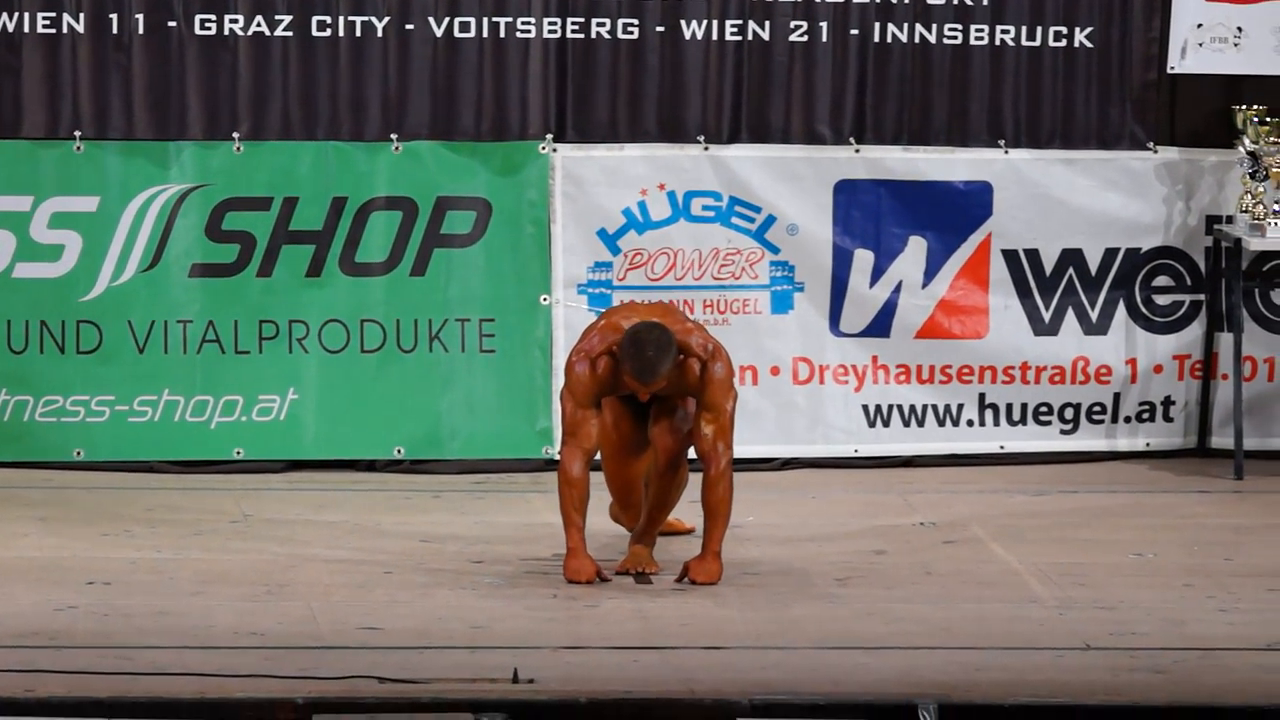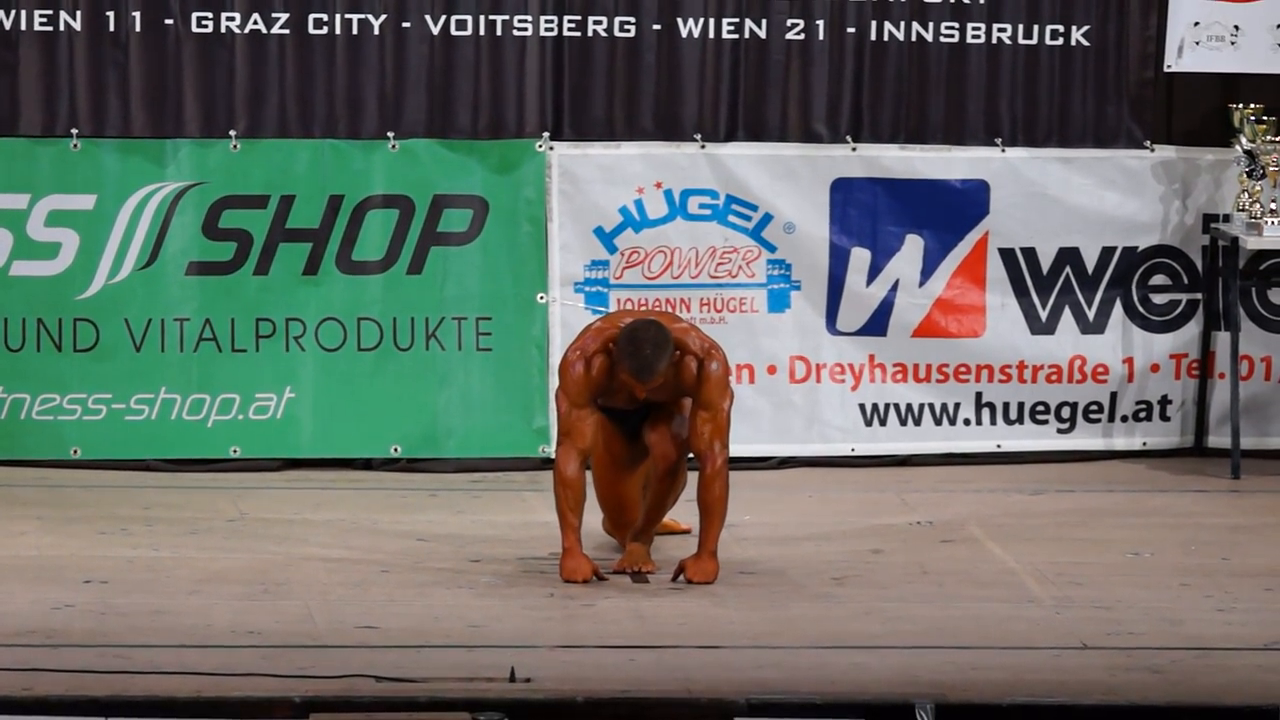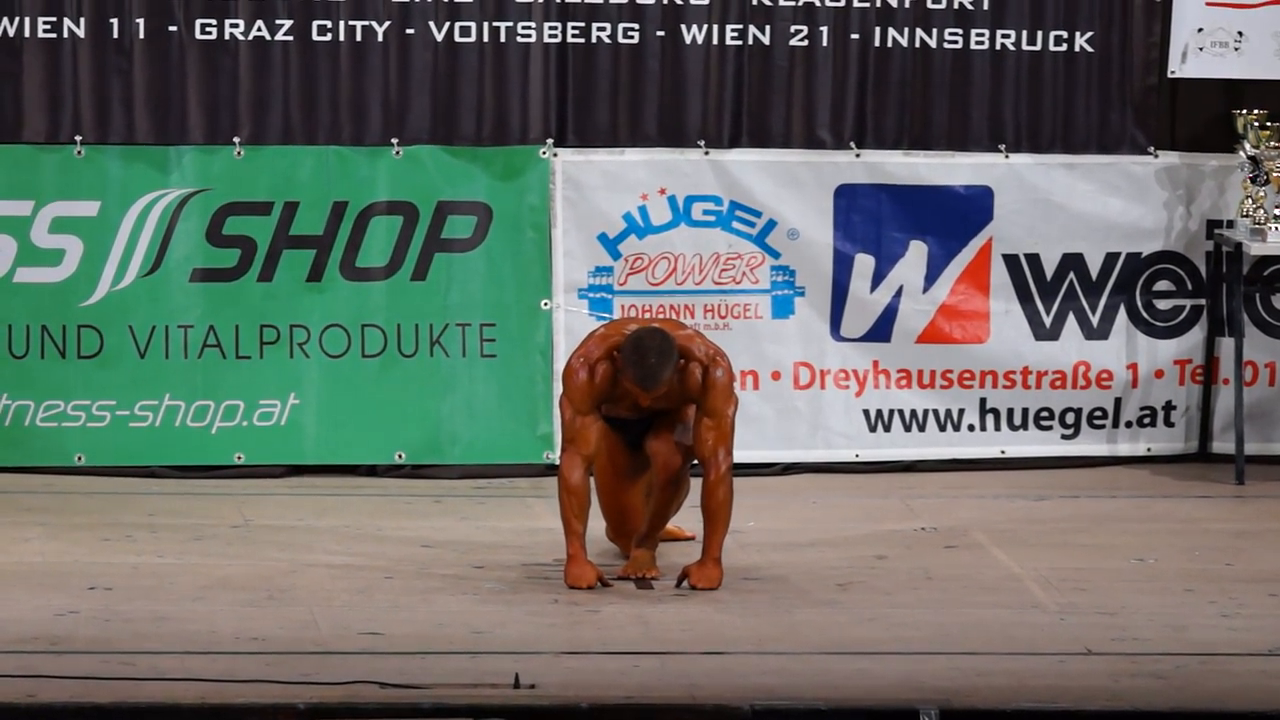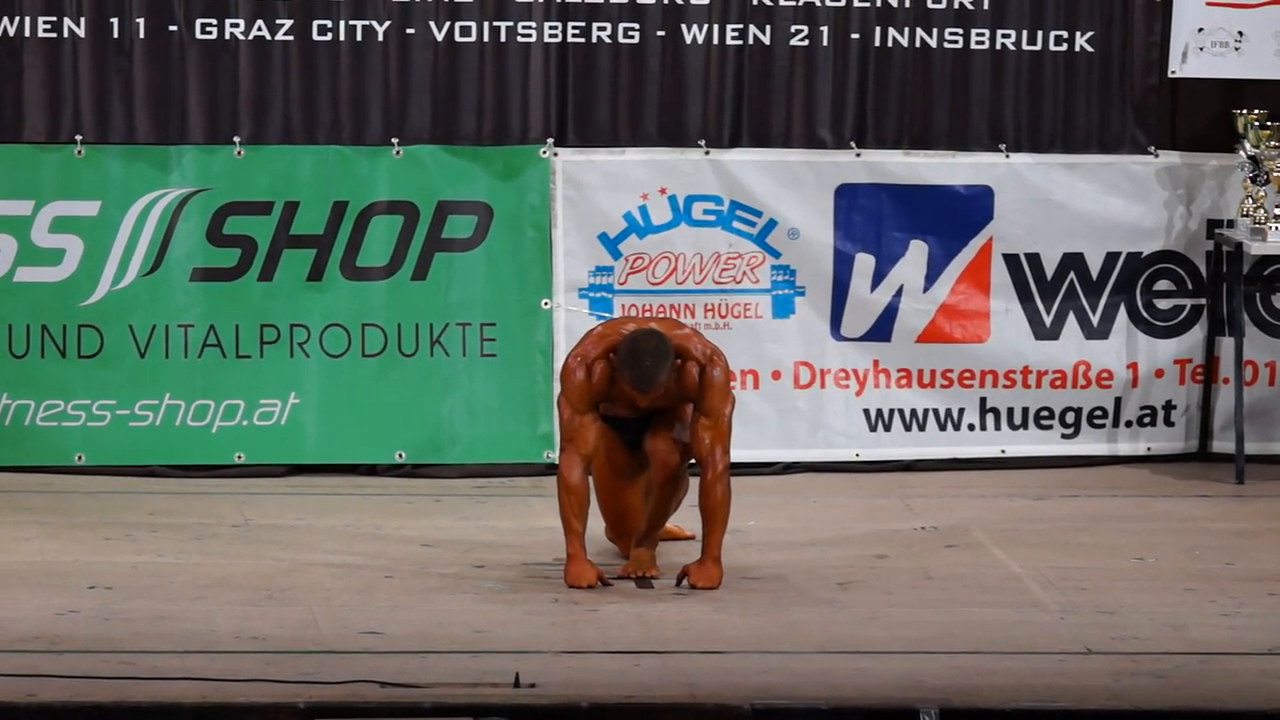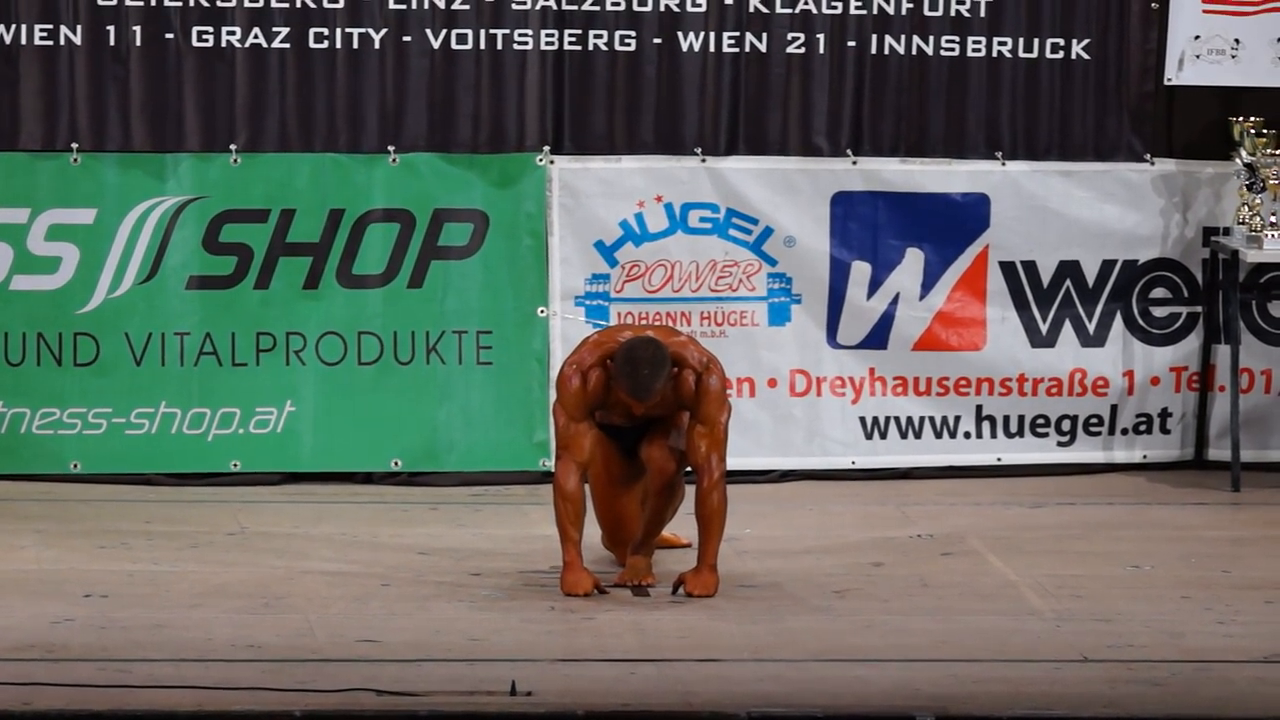
dt=0.4s
person 1, frame 1
left shoulder: (709, 362)
right shoulder: (588, 360)
left elbow: (718, 457)
right elbow: (575, 453)
left wrist: (710, 555)
right wrist: (575, 550)
left hip: (678, 392)
right hip: (616, 395)
left knee: (669, 448)
right knee: (631, 510)
left ankle: (644, 539)
right ankle: (627, 511)
person 1, frame 2
left shoulder: (705, 361)
right shoulder: (583, 359)
left elbow: (713, 456)
right elbow: (570, 453)
left wrist: (707, 554)
right wrist: (571, 550)
left hip: (671, 406)
right hip: (609, 410)
left knee: (668, 453)
right knee: (623, 527)
left ankle: (643, 535)
right ankle: (636, 524)
person 1, frame 3
left shoulder: (710, 367)
right shoulder: (588, 365)
left elbow: (718, 463)
right elbow: (574, 459)
left wrist: (711, 560)
right wrist: (576, 557)
left hip: (674, 415)
right hip: (613, 421)
left knee: (669, 459)
right knee: (626, 539)
left ankle: (647, 540)
right ankle: (641, 531)
person 1, frame 4
left shoulder: (706, 366)
right shoulder: (585, 365)
left elbow: (715, 461)
right elbow: (574, 457)
left wrist: (710, 559)
right wrist: (576, 556)
left hip: (672, 413)
right hip: (611, 420)
left knee: (668, 457)
right knee: (627, 541)
left ankle: (647, 540)
right ankle: (640, 532)
person 1, frame 5
left shoulder: (703, 374)
right shoulder: (581, 372)
left elbow: (710, 470)
right elbow: (569, 466)
left wrist: (706, 567)
right wrist: (572, 564)
left hip: (669, 422)
right hip: (608, 428)
left knee: (664, 463)
right knee: (622, 548)
left ankle: (643, 549)
right ankle: (632, 543)
